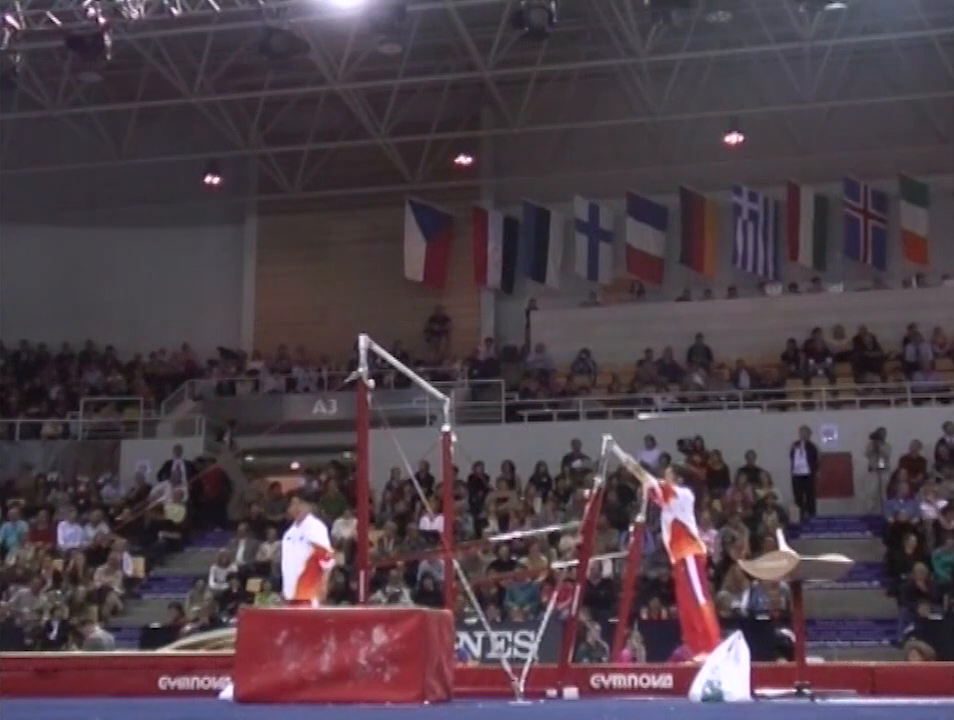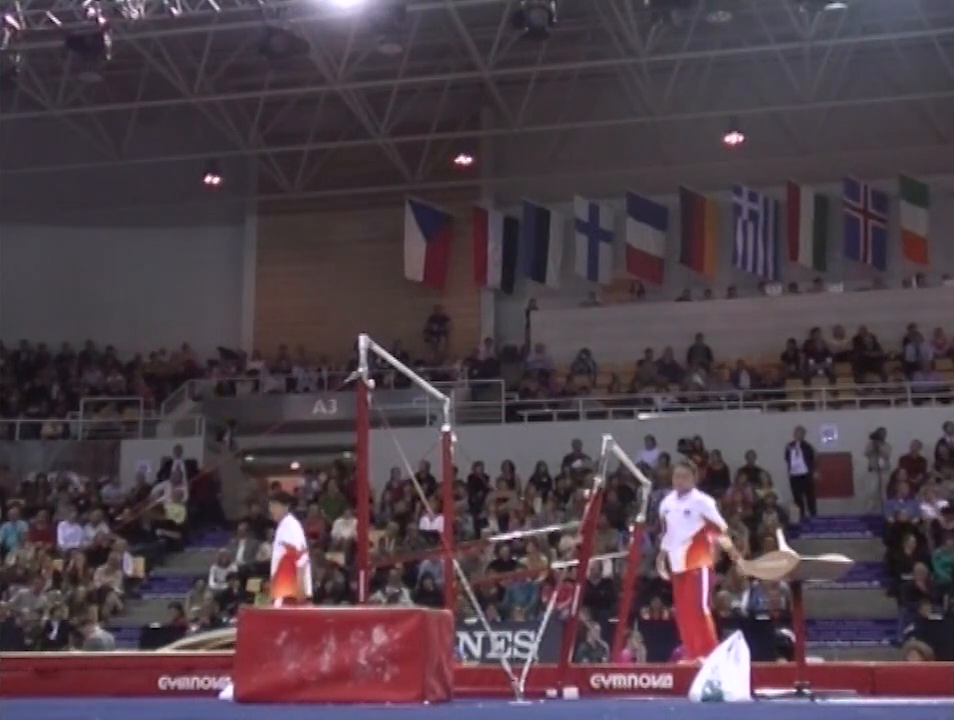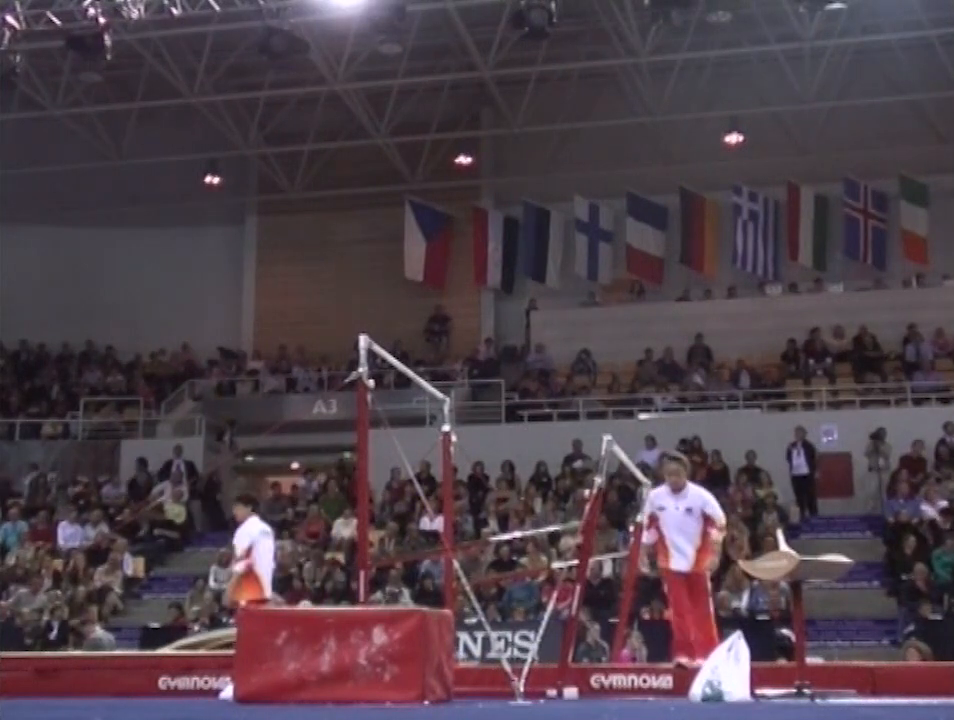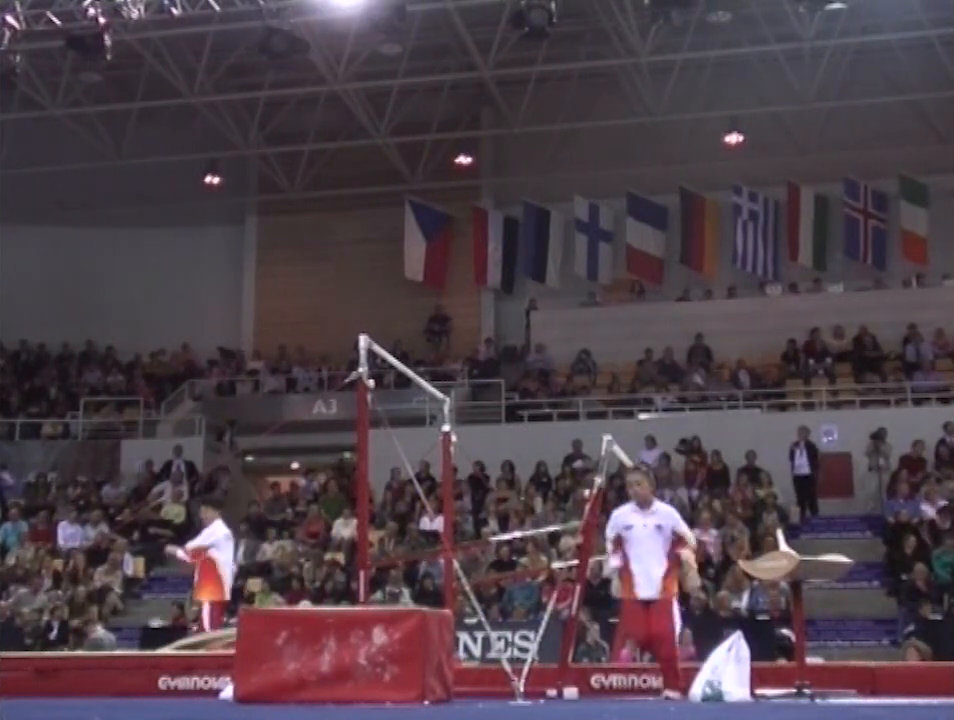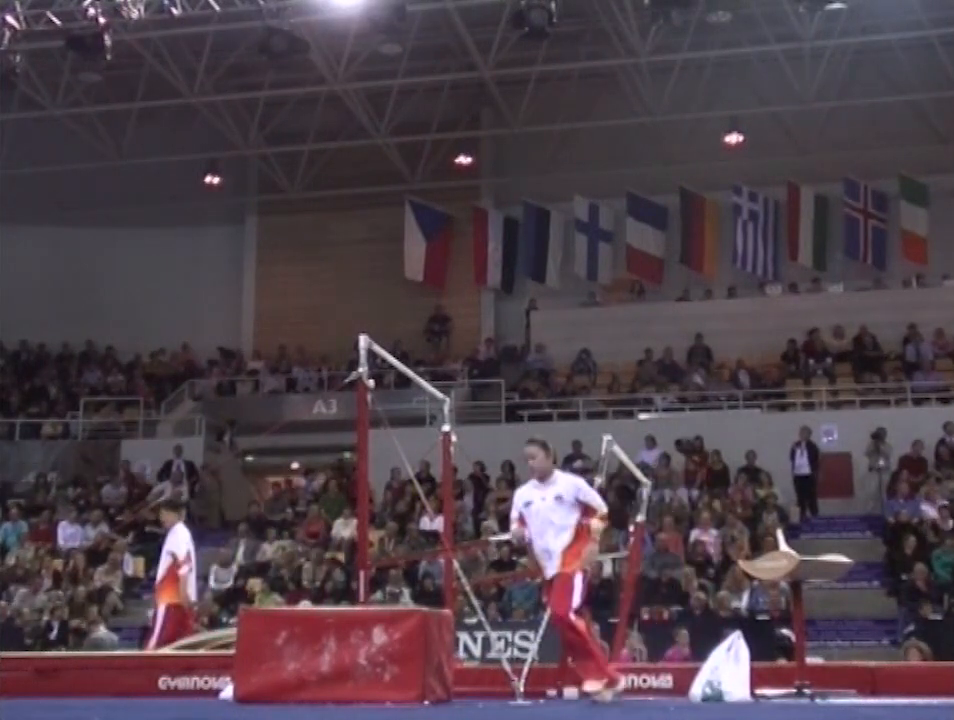
dt=0.5s
person 1, frame 1
left shoulder: (682, 494)
right shoulder: (670, 496)
left elbow: (659, 489)
right elbow: (654, 489)
left wrist: (637, 470)
right wrist: (637, 471)
left hip: (689, 553)
right hip: (679, 556)
left knee: (697, 600)
right knee: (685, 604)
left ankle: (711, 647)
right ankle: (696, 649)
person 1, frame 2
left shoulder: (702, 501)
right shoulder: (667, 502)
left elbow: (720, 530)
left wrist: (736, 557)
right wrist: (661, 558)
left hip: (698, 563)
right hip: (677, 564)
left knee: (698, 607)
right knee: (682, 611)
left ankle: (707, 653)
right ankle: (692, 653)
person 1, frame 3
left shoulder: (701, 496)
right shoulder: (655, 496)
left elbow: (718, 524)
right elbow: (649, 525)
left wrist: (715, 553)
right wrist: (643, 554)
left hip: (697, 561)
right hip: (669, 562)
left knee: (701, 609)
right knee: (678, 608)
left ankle: (705, 652)
right ankle: (684, 653)
person 1, frame 4
left shoulder: (668, 514)
right shoulder: (619, 516)
left elbow: (687, 543)
right elbow: (614, 548)
right wrist: (617, 577)
left hip: (664, 586)
right hip: (633, 588)
left knee: (665, 636)
right knee: (640, 635)
left ankle: (673, 685)
right ankle: (668, 667)
person 1, frame 5
left shoulder: (573, 484)
right shoulder: (522, 494)
left elbow: (599, 511)
right elbow: (516, 527)
left wrist: (593, 542)
right wrist: (518, 536)
left hip: (573, 562)
right hip: (548, 566)
left knee: (564, 613)
right knee: (568, 623)
left ankle: (596, 674)
right ankle: (608, 677)
